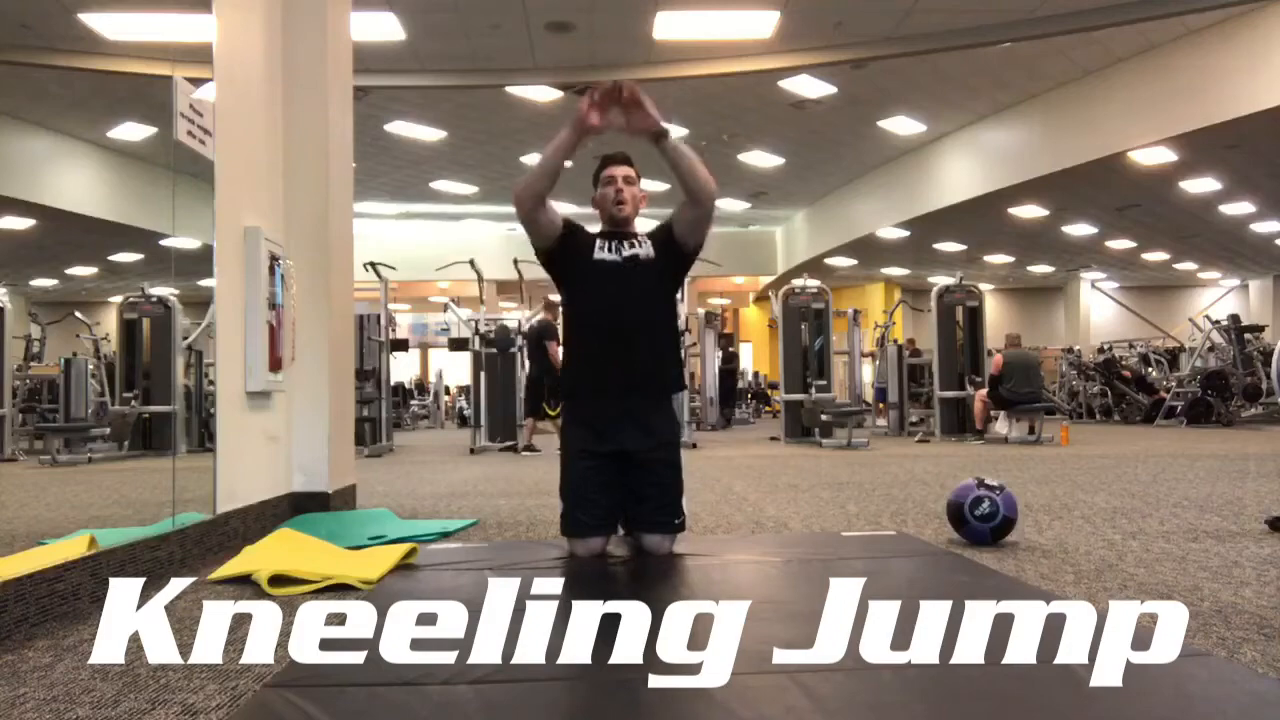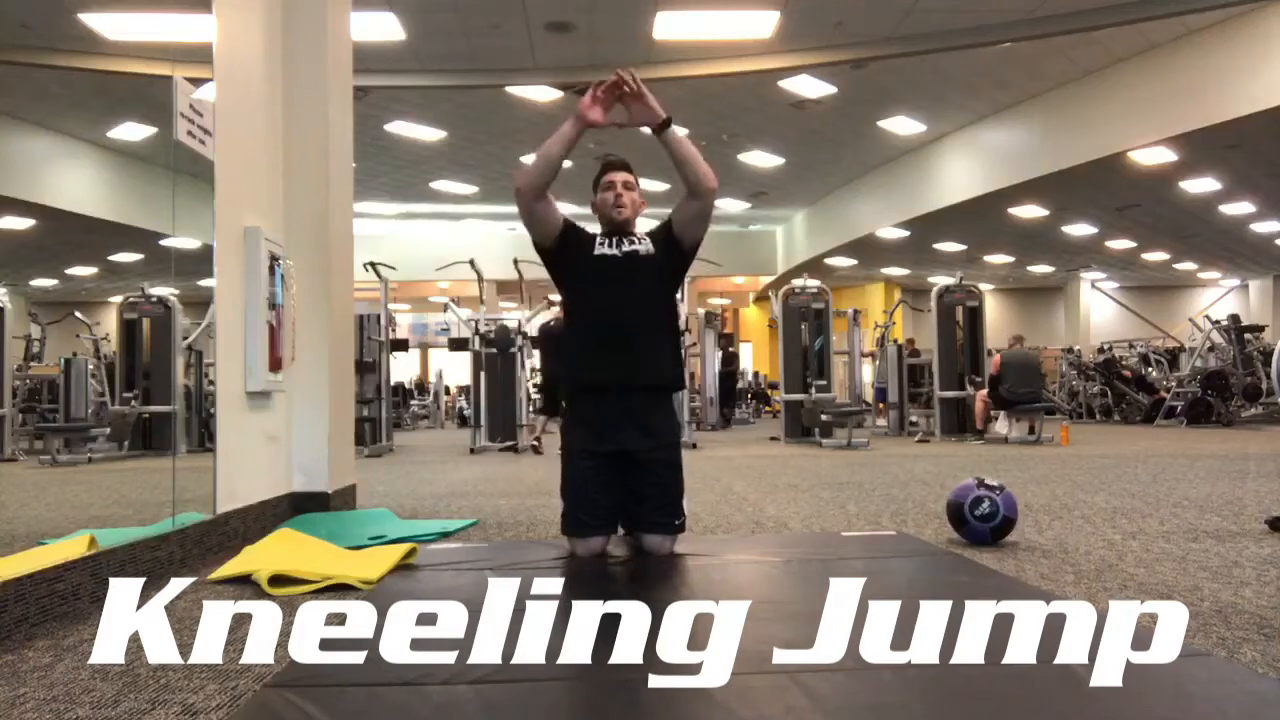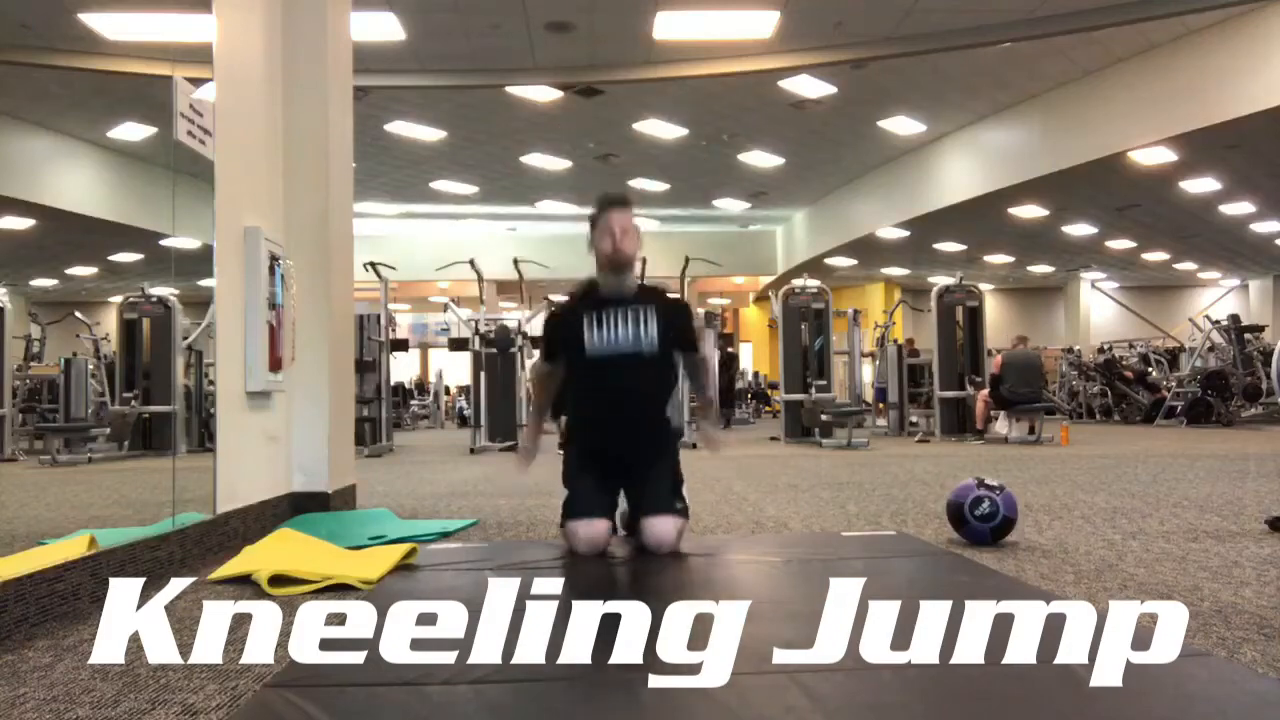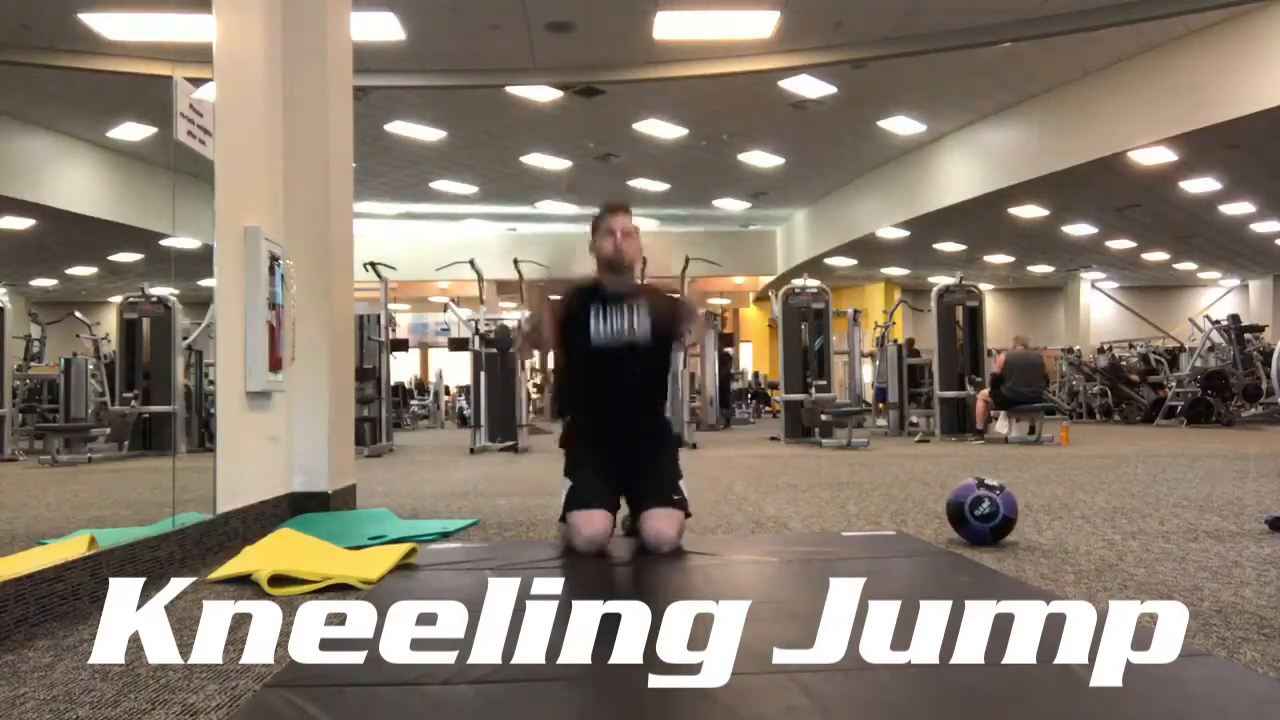
dt=0.3s
person 1, frame 1
left shoulder: (665, 247)
right shoulder: (573, 248)
left elbow: (704, 196)
right elbow: (527, 201)
left wrist: (657, 133)
right wrist: (575, 132)
left hip: (652, 417)
right hip: (587, 418)
left knee: (657, 546)
right knee: (586, 549)
person 1, frame 2
left shoulder: (665, 247)
right shoulder: (572, 247)
left elbow: (705, 189)
right elbow: (527, 190)
left wrist: (659, 124)
right wrist: (578, 124)
left hip: (653, 414)
right hip: (588, 416)
left knee: (658, 547)
right knee: (587, 549)
person 1, frame 3
left shoulder: (670, 310)
right shoulder: (568, 314)
left elbow: (695, 363)
right elbow: (548, 374)
left wrist: (708, 420)
right wrist: (532, 432)
left hip: (654, 451)
right hip: (591, 455)
left knee: (663, 539)
right knee: (588, 542)
left ankle: (639, 523)
person 1, frame 4
left shoulder: (660, 303)
right shoulder: (574, 302)
left elbow: (693, 329)
right elbow: (534, 340)
left wrist: (685, 319)
right wrist: (539, 328)
left hip: (651, 445)
right hip: (591, 446)
left knee: (662, 537)
right knee: (589, 538)
left ankle: (640, 518)
